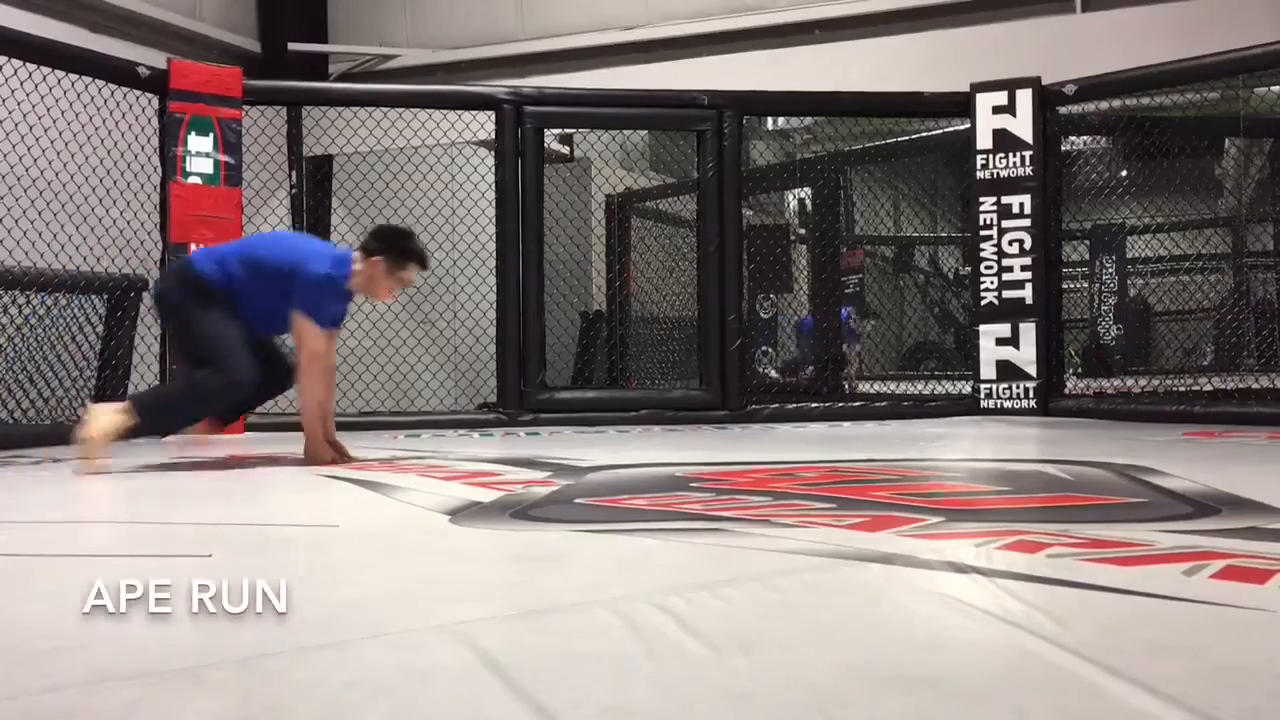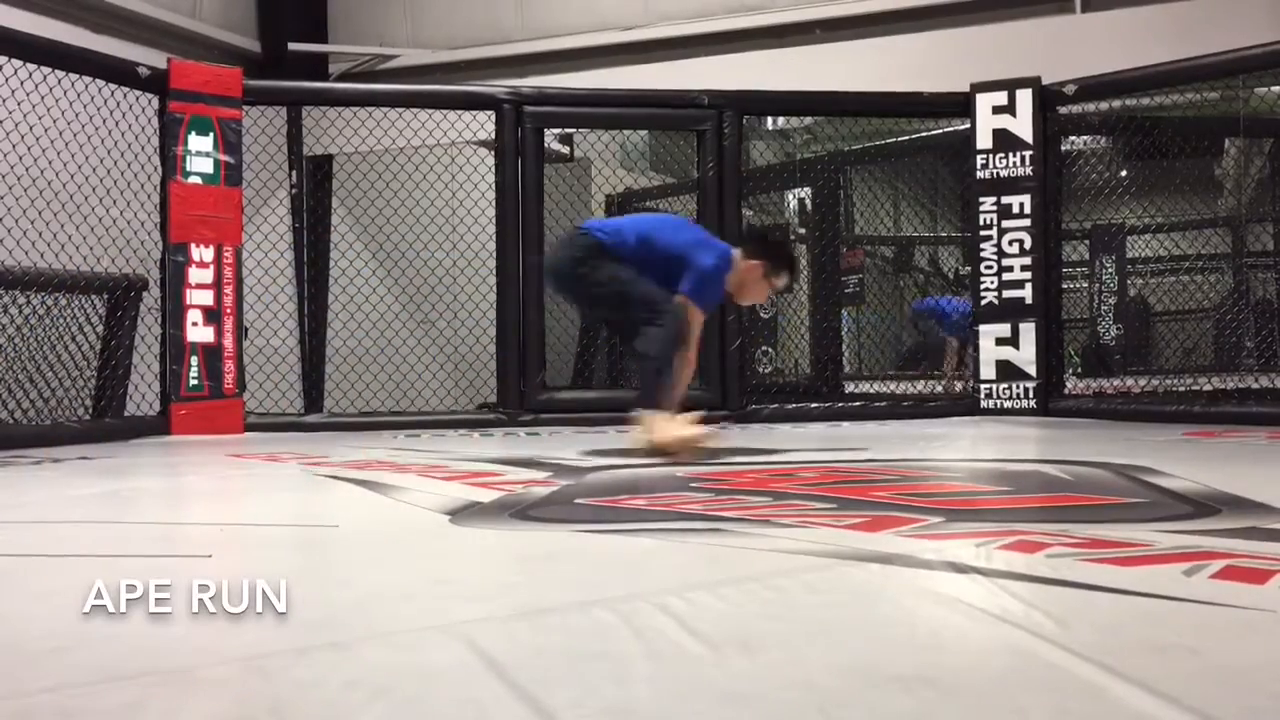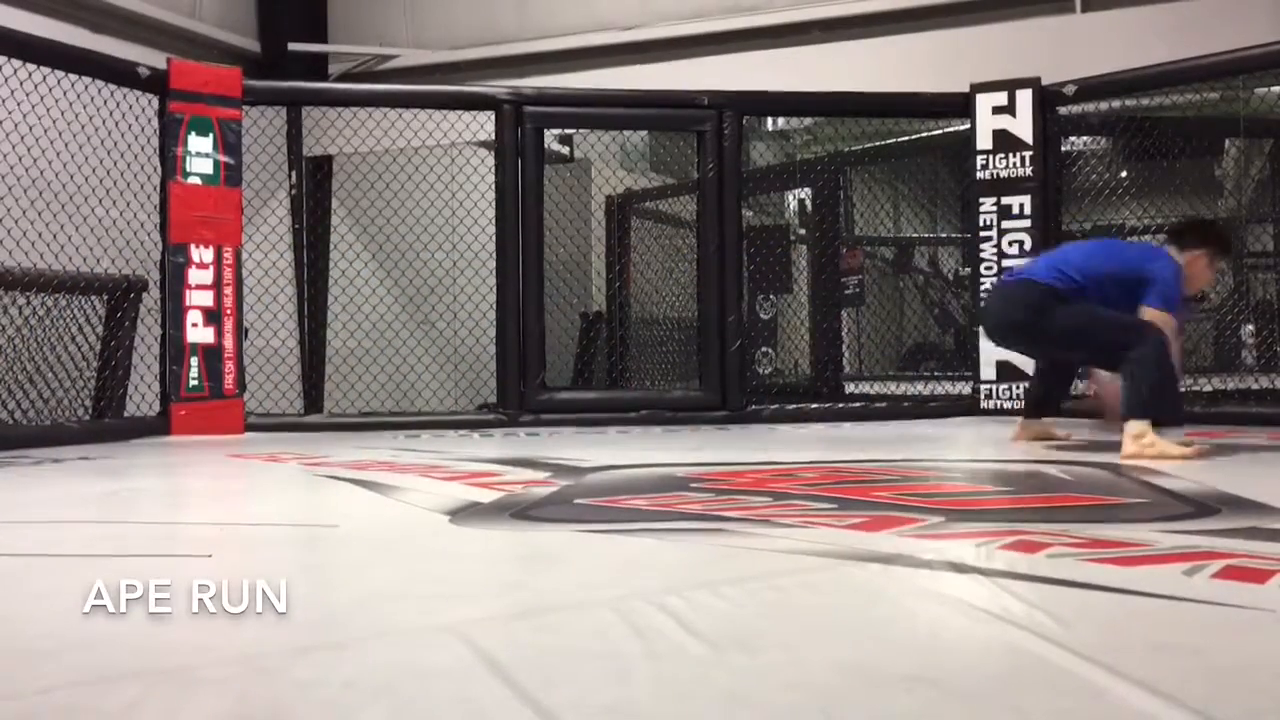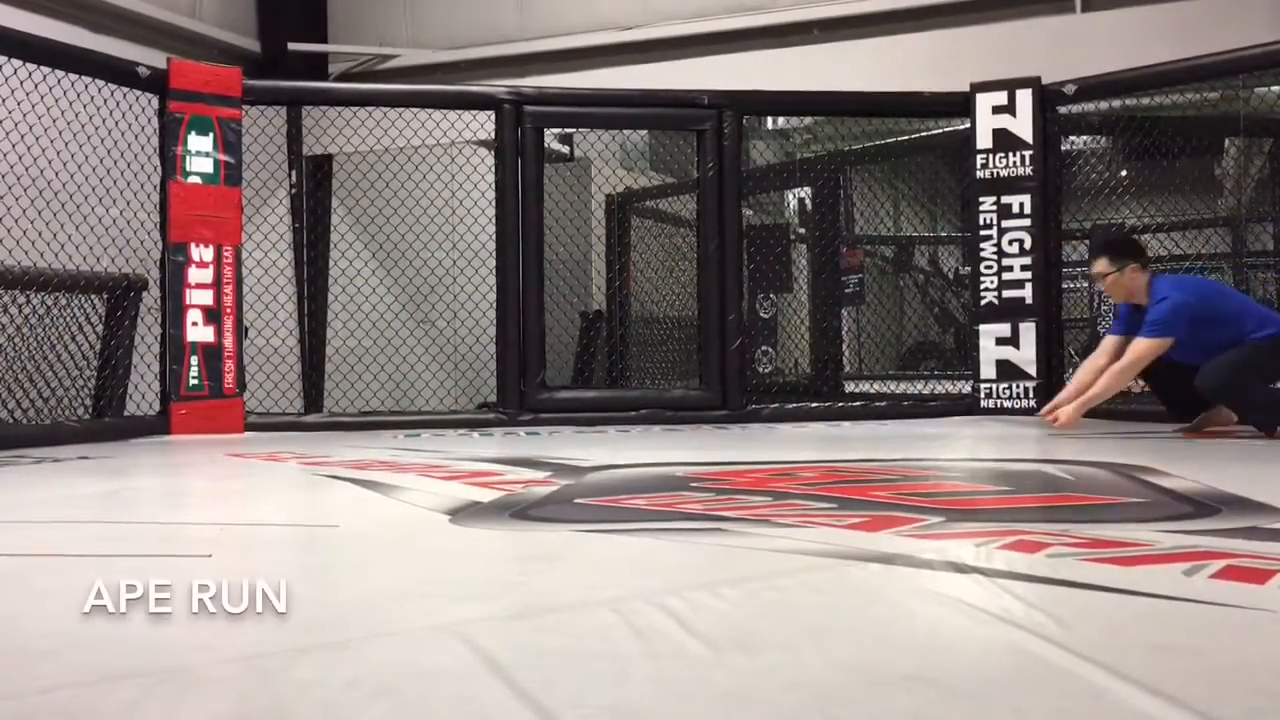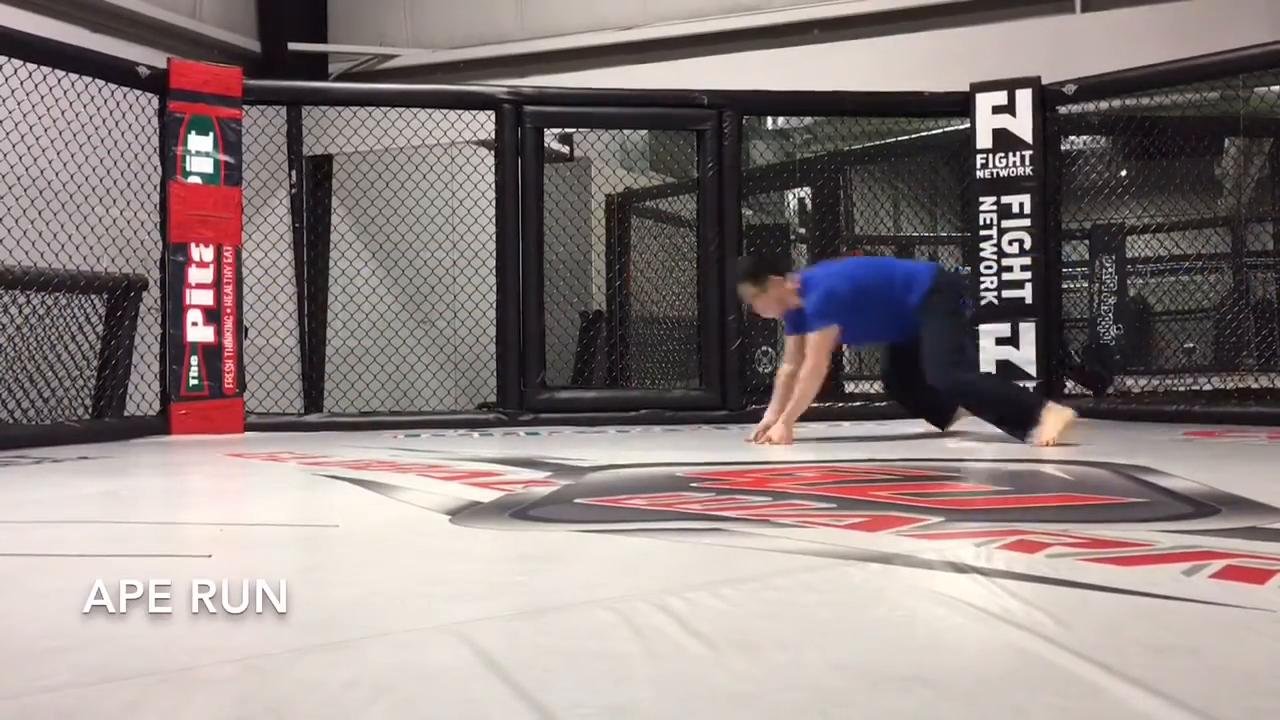
dt=1s
person 1, frame 1
left shoulder: (340, 282)
right shoulder: (324, 274)
left elbow: (326, 364)
right elbow: (311, 365)
left wrist: (327, 431)
right wrist: (315, 437)
left hip: (219, 297)
right hip: (193, 292)
left knee: (280, 376)
right knee: (234, 379)
right ankle: (123, 415)
person 1, frame 2
left shoulder: (707, 254)
right shoulder: (710, 264)
left elbow: (684, 343)
right elbow: (686, 348)
right wrist: (666, 412)
left hip: (577, 259)
right hip: (581, 257)
left knee: (656, 329)
right knee: (666, 322)
left ankle: (655, 418)
right ankle: (656, 419)
person 1, frame 3
left shoulder: (1132, 261)
right shoulder: (1164, 270)
right elbow: (1161, 350)
left hip: (1000, 307)
right hip: (1029, 307)
left knee: (1069, 344)
right knee: (1149, 343)
left ankle: (1033, 423)
right ankle: (1138, 437)
person 1, frame 4
left shoulder: (1172, 301)
right shoulder: (1130, 307)
left elbow: (1128, 367)
right elbow: (1099, 358)
left wrist: (1078, 407)
right wrist: (1062, 400)
left knee: (1213, 381)
right ankle: (1210, 413)
person 1, frame 5
left shoulder: (820, 295)
right shoulder: (795, 304)
left elbow: (814, 369)
right elbow: (790, 366)
left wrist: (786, 424)
right wrist: (772, 416)
left hip: (934, 293)
right hip: (911, 312)
left knee: (946, 373)
right knee: (897, 383)
left ankle: (1045, 414)
right ankle: (953, 416)
